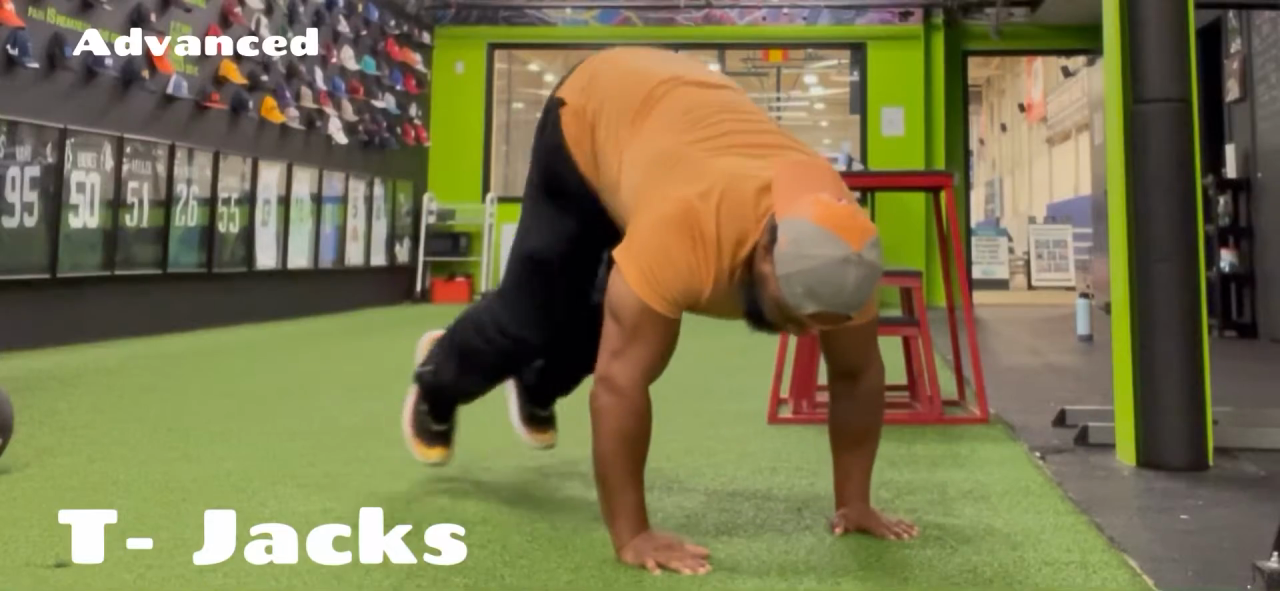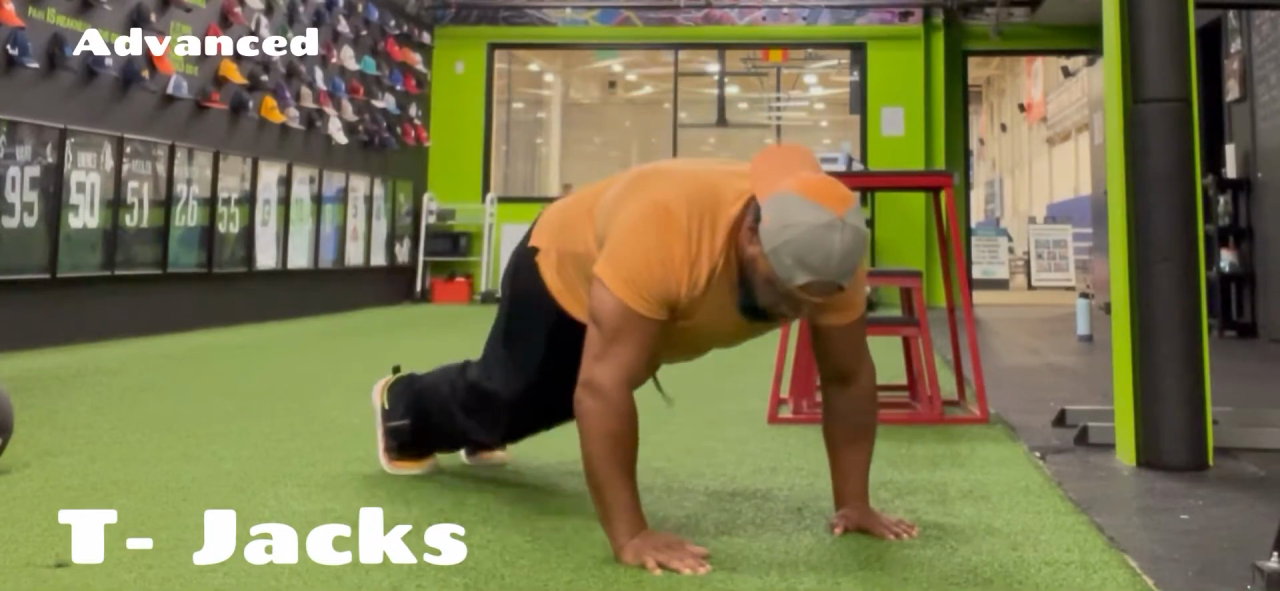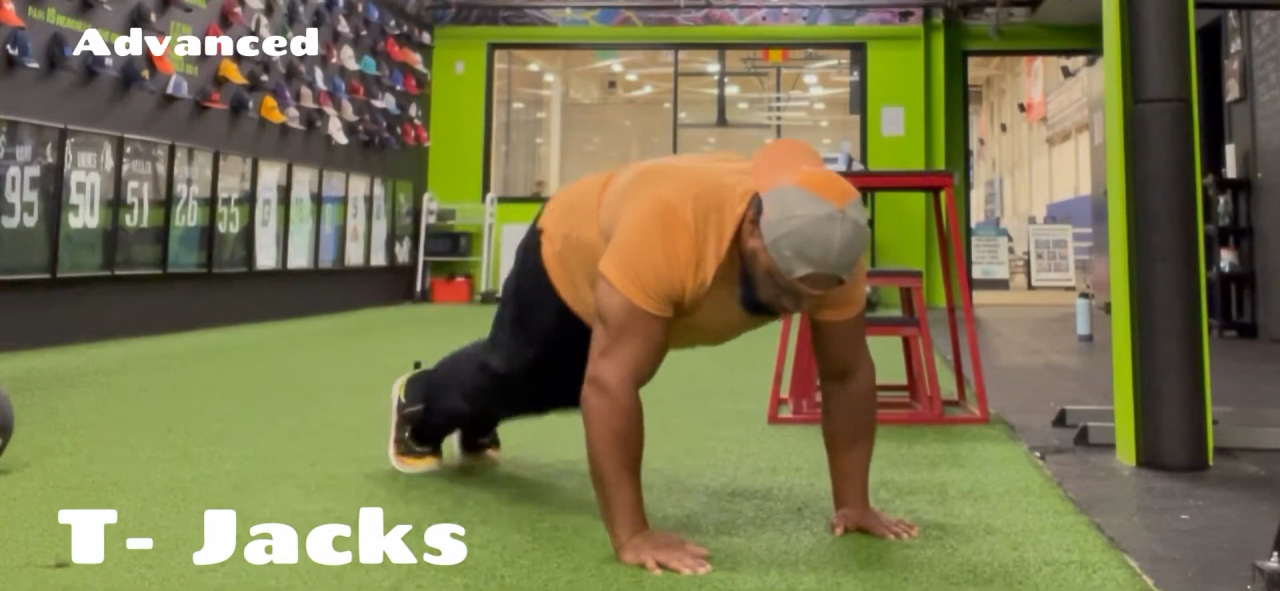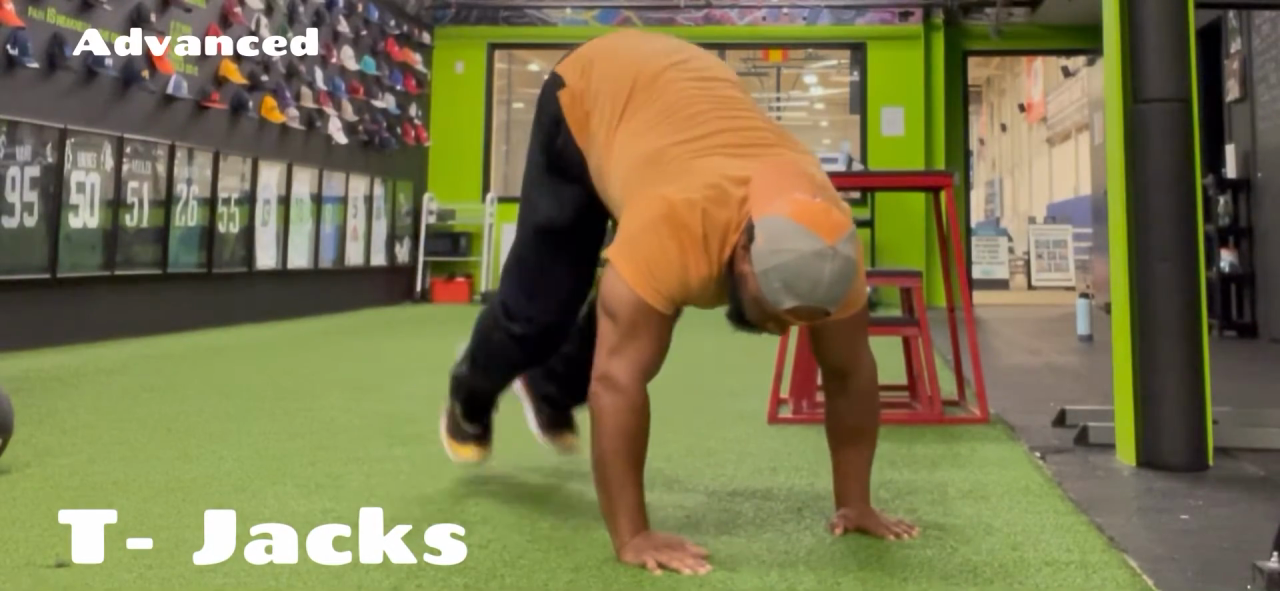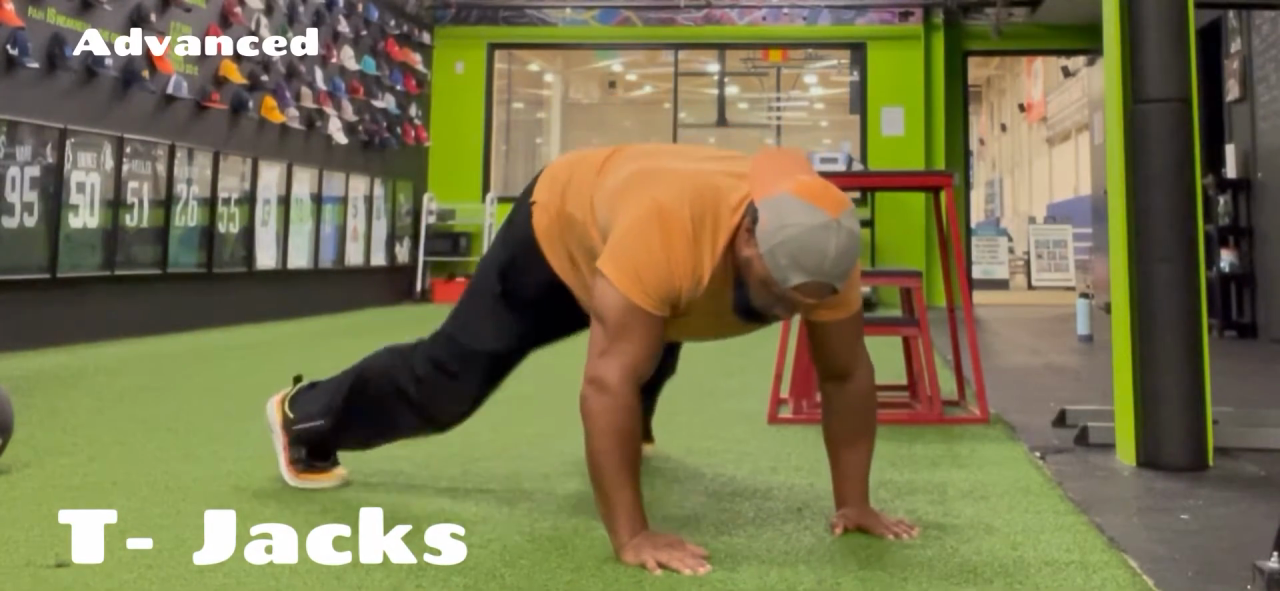
dt=1s
person 1, frame 1
left shoulder: (834, 246)
right shoulder: (682, 232)
left elbow: (856, 371)
right elbow: (621, 381)
left wrist: (855, 502)
right wrist: (631, 538)
left knee: (609, 321)
right knee: (534, 314)
left ankle: (536, 385)
right ankle: (440, 380)
person 1, frame 2
left shoulder: (825, 248)
right shoulder: (664, 235)
left elbow: (849, 377)
right elbow: (601, 387)
left wrist: (855, 504)
right wrist: (630, 536)
right hip: (567, 270)
left knee: (543, 402)
right knee: (507, 397)
left ankle: (480, 425)
right ankle: (402, 406)
person 1, frame 3
left shoulder: (825, 246)
right shoulder: (670, 229)
left elbow: (848, 375)
right elbow: (609, 383)
left wrist: (854, 504)
right wrist: (631, 535)
right hip: (571, 256)
left knee: (549, 386)
right knee: (511, 375)
left ankle: (477, 420)
right ankle: (420, 404)
person 1, frame 4
left shoulder: (821, 244)
right shoulder: (676, 225)
left elbow: (849, 372)
right elbow: (617, 379)
left wrist: (855, 503)
right wrist: (631, 537)
left knee: (649, 321)
right knee: (541, 301)
left ankle: (550, 386)
right ankle: (472, 396)
person 1, frame 5
left shoulder: (819, 251)
right shoulder: (665, 231)
left elbow: (846, 375)
right elbow: (606, 381)
left wrist: (855, 503)
right wrist: (631, 537)
right hip: (565, 219)
left knee: (657, 337)
right knee: (456, 370)
left ankle: (625, 426)
right ankle: (303, 416)
